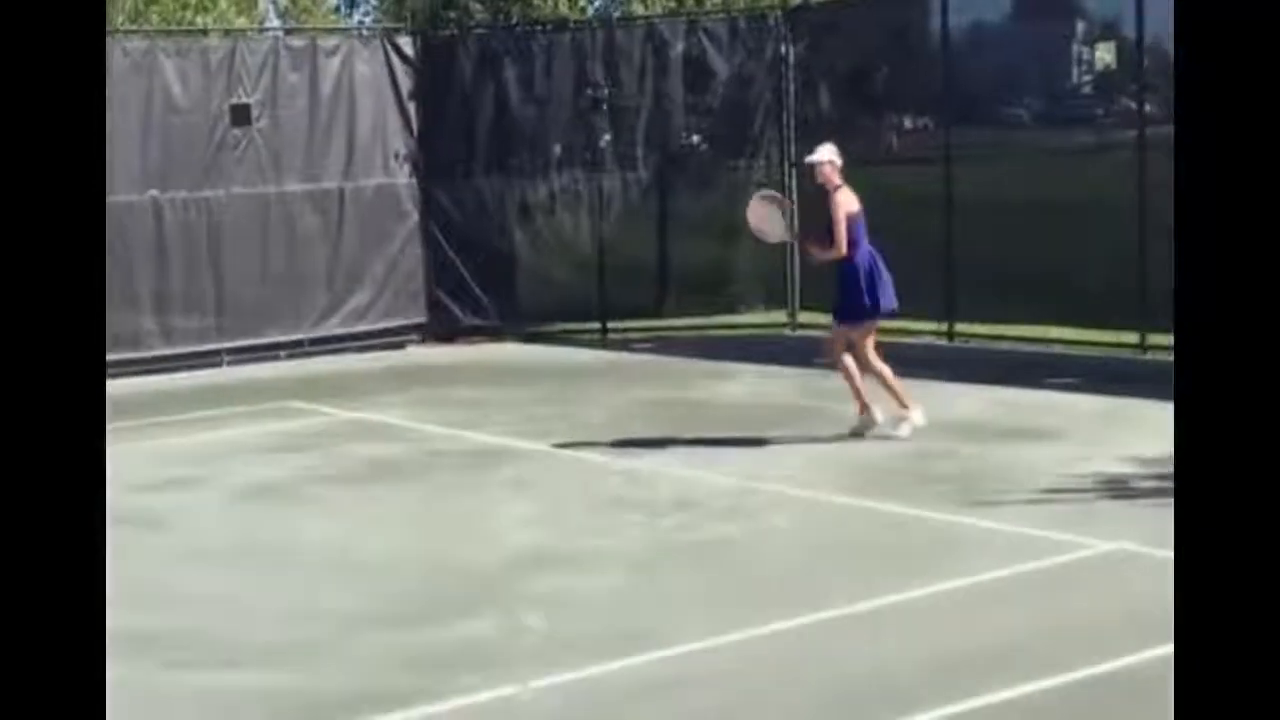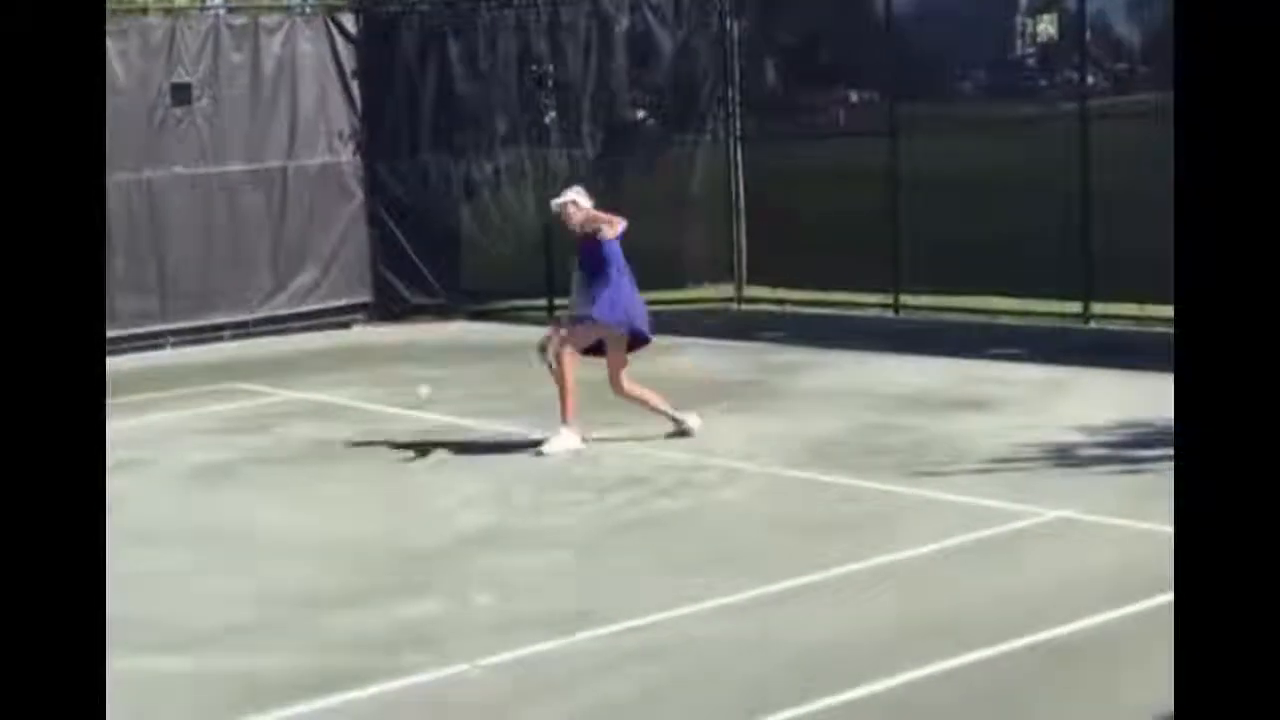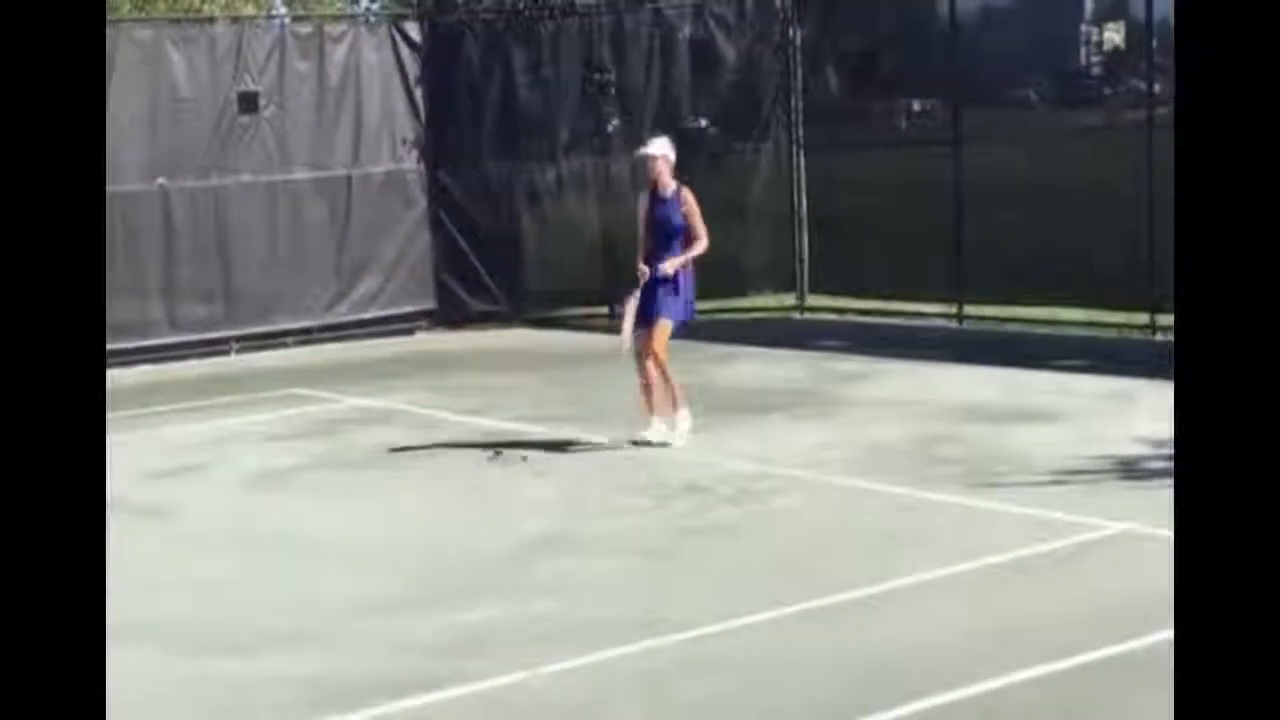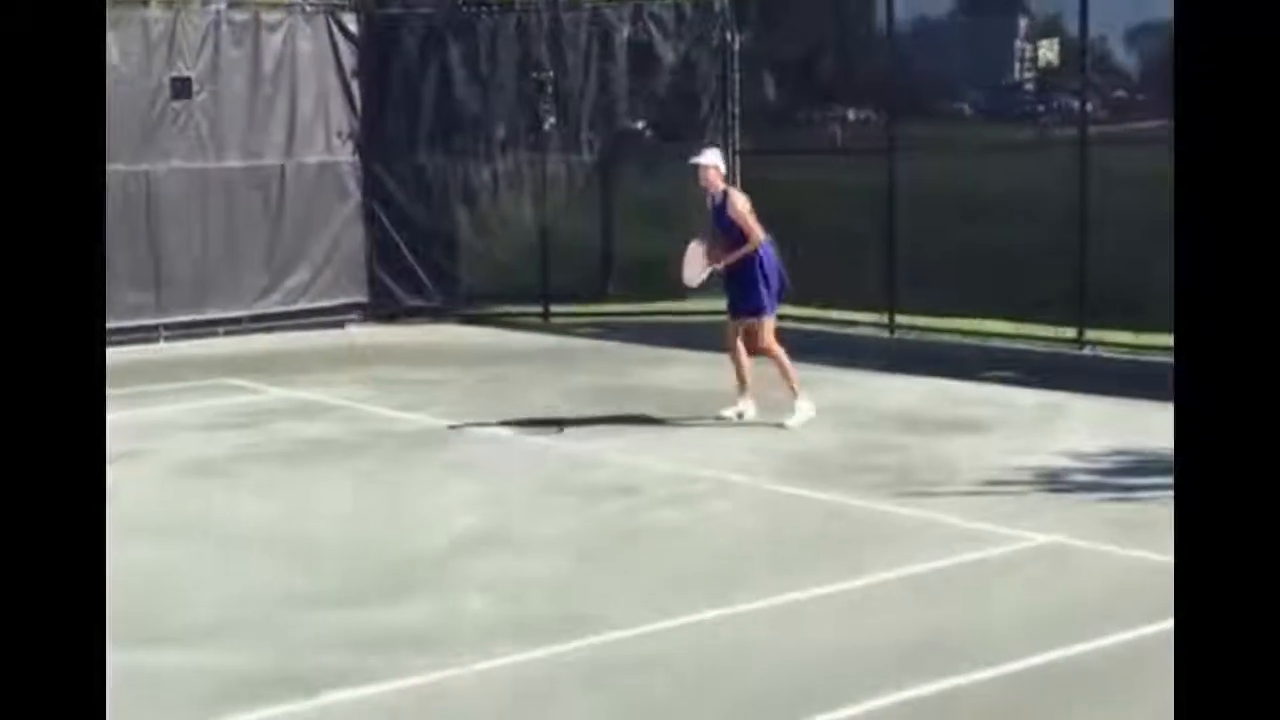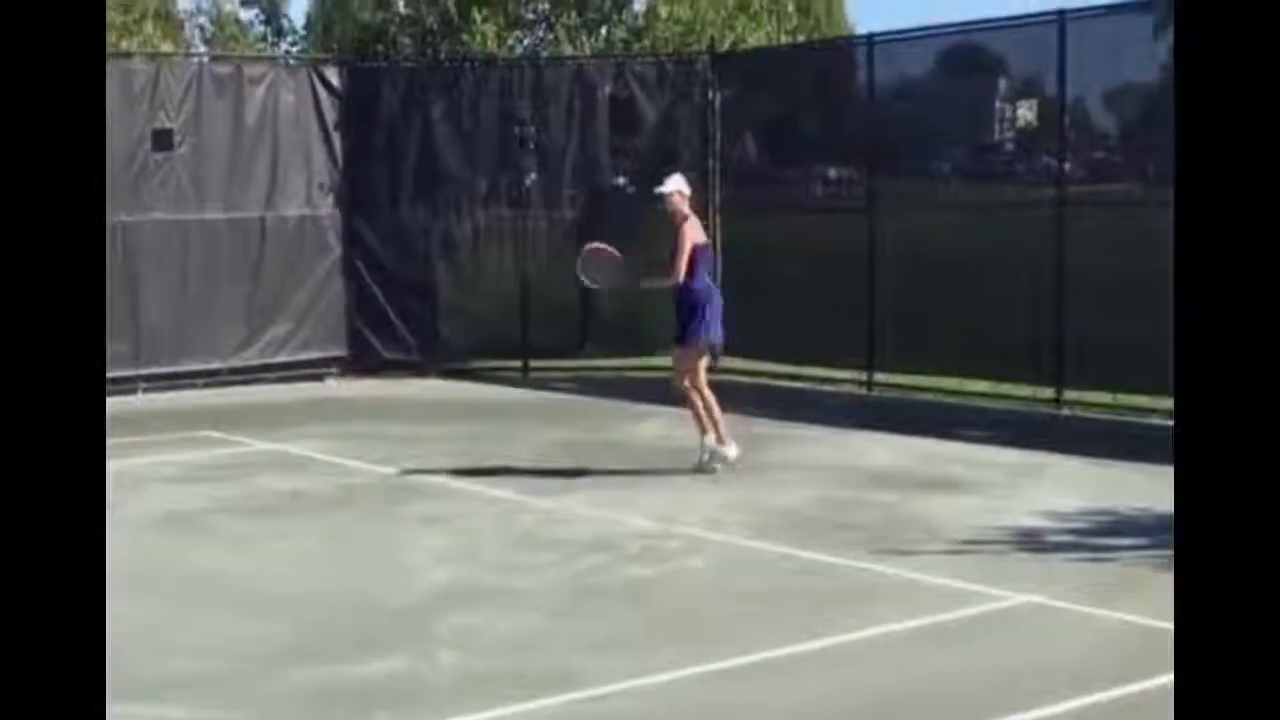
dt=1s
person 1, frame 1
left shoulder: (839, 197)
right shoulder: (839, 195)
left elbow: (841, 250)
left wrist: (819, 254)
right wrist: (820, 249)
left hip: (861, 278)
right hip: (854, 279)
left knee: (864, 354)
right knee: (836, 347)
left ankle: (909, 410)
right ankle: (867, 411)
person 1, frame 2
left shoulder: (594, 219)
right shoulder: (581, 252)
left elbow: (619, 222)
right elbow: (577, 298)
left wrist: (610, 230)
right wrist: (557, 328)
left hip: (611, 300)
right hip: (620, 309)
left knee: (562, 352)
right knee: (621, 386)
left ankle: (568, 431)
right ankle: (680, 419)
person 1, frame 3
left shoulder: (684, 196)
right shoulder: (645, 198)
left elbow: (702, 241)
left wrist: (677, 262)
right wrist: (641, 265)
left hip: (675, 278)
right hip: (650, 277)
left knee: (656, 349)
right knee: (642, 355)
left ankle: (680, 412)
right ankle: (657, 422)
person 1, frame 4
left shoulder: (733, 200)
right shoulder: (712, 200)
left elbow: (757, 239)
left wrist: (727, 259)
right wrist: (719, 258)
left hip: (759, 267)
right hip: (740, 270)
left knee: (764, 342)
right knee: (733, 338)
left ankle: (801, 401)
right ankle: (745, 401)
person 1, frame 5
left shoulder: (687, 226)
right shoulder: (687, 224)
left elbow: (678, 277)
left wrist: (651, 284)
right wrist: (661, 280)
left hip: (699, 303)
right hip: (692, 305)
left knee: (689, 379)
right knee: (682, 378)
left ankle: (723, 442)
right ankle: (711, 440)
